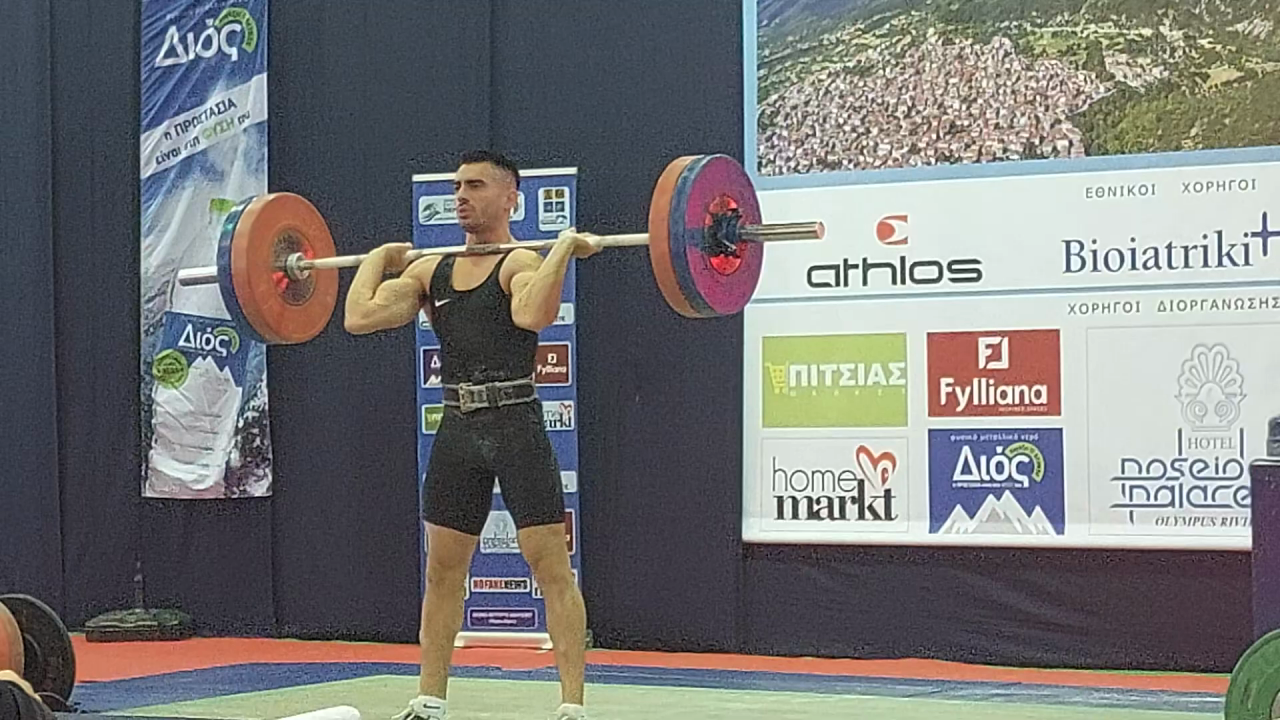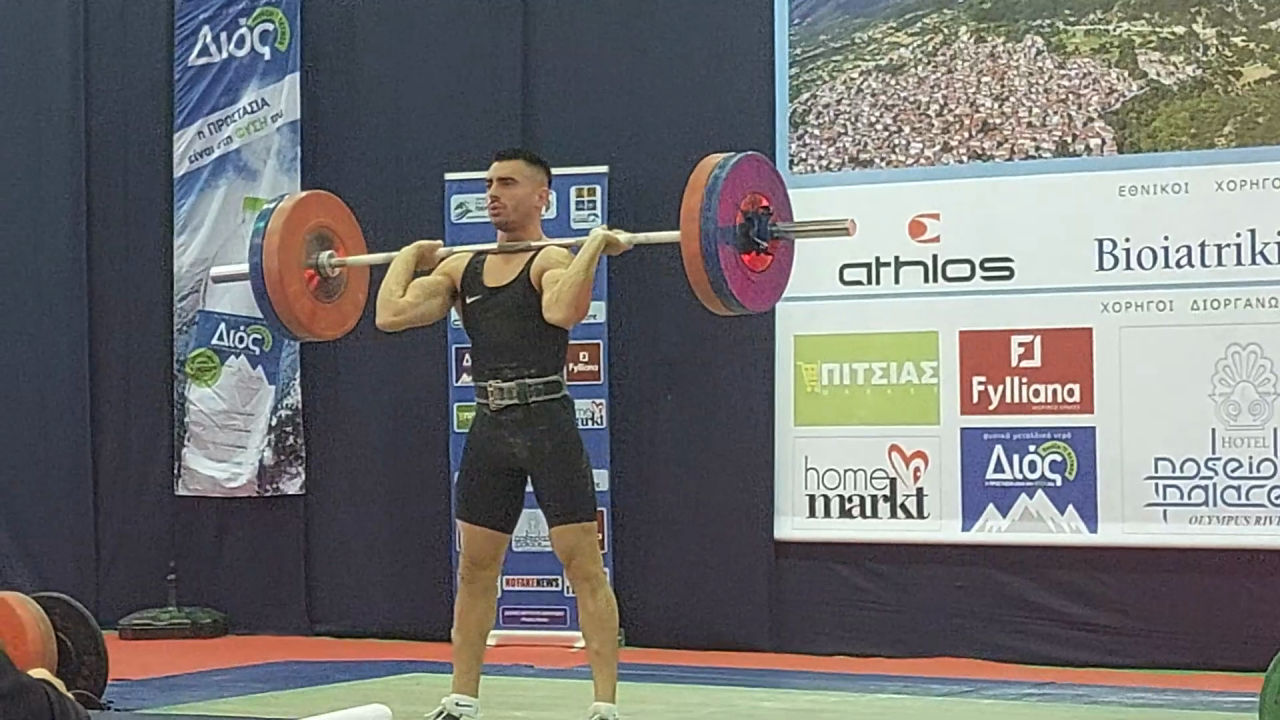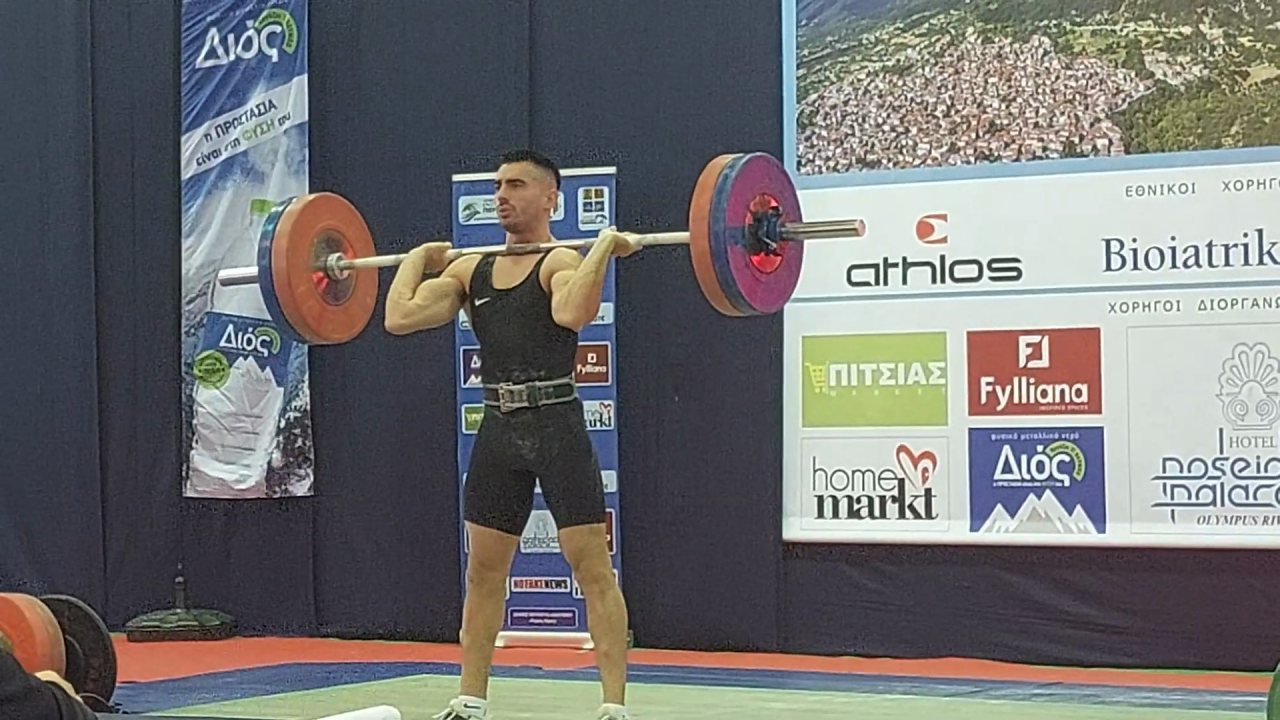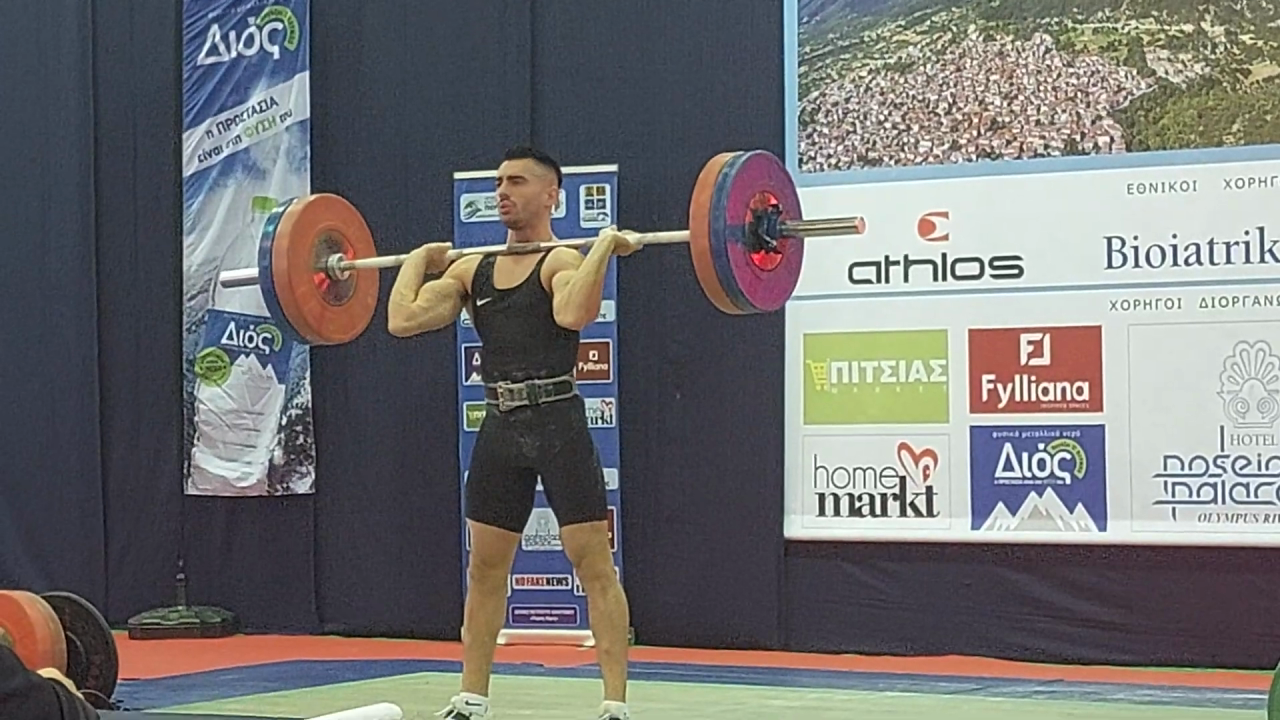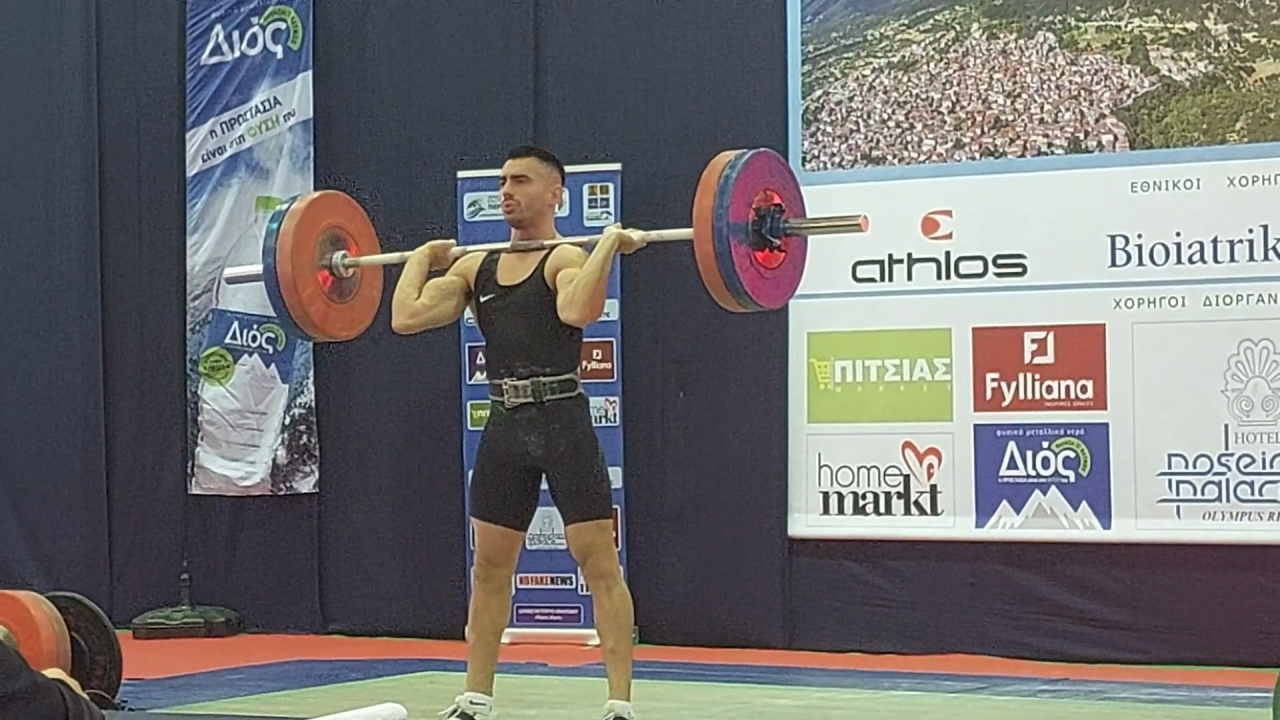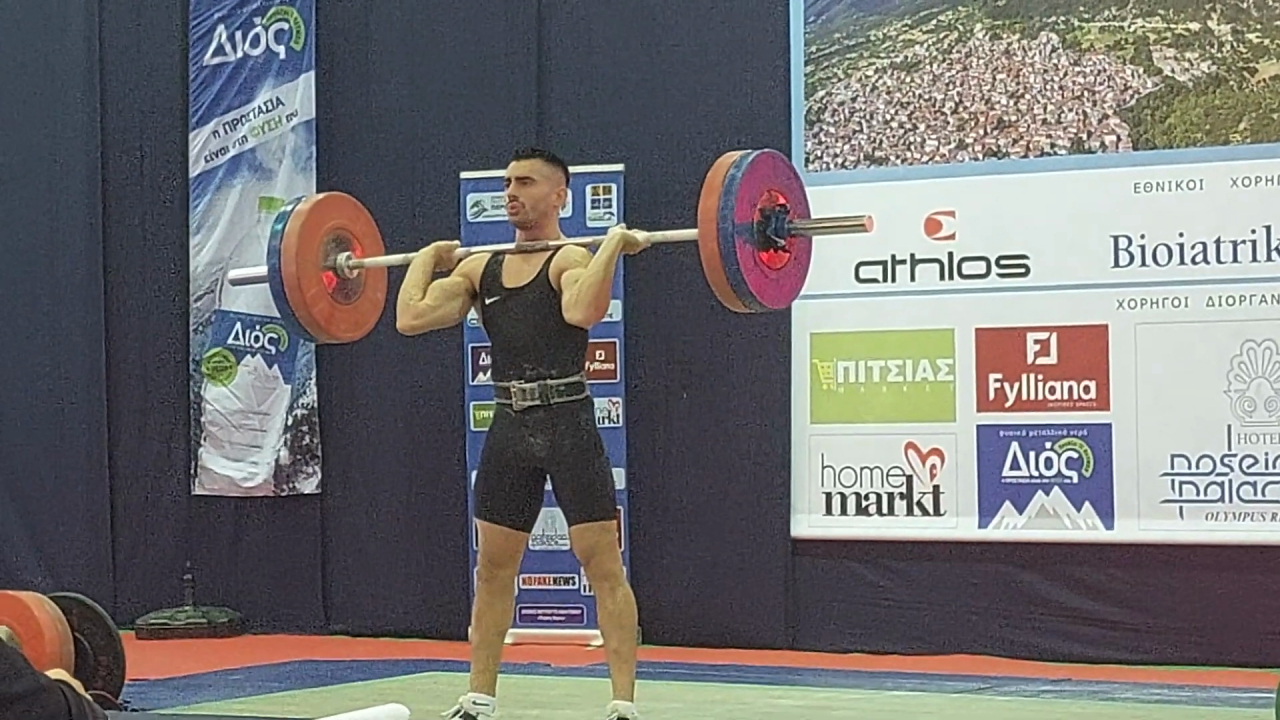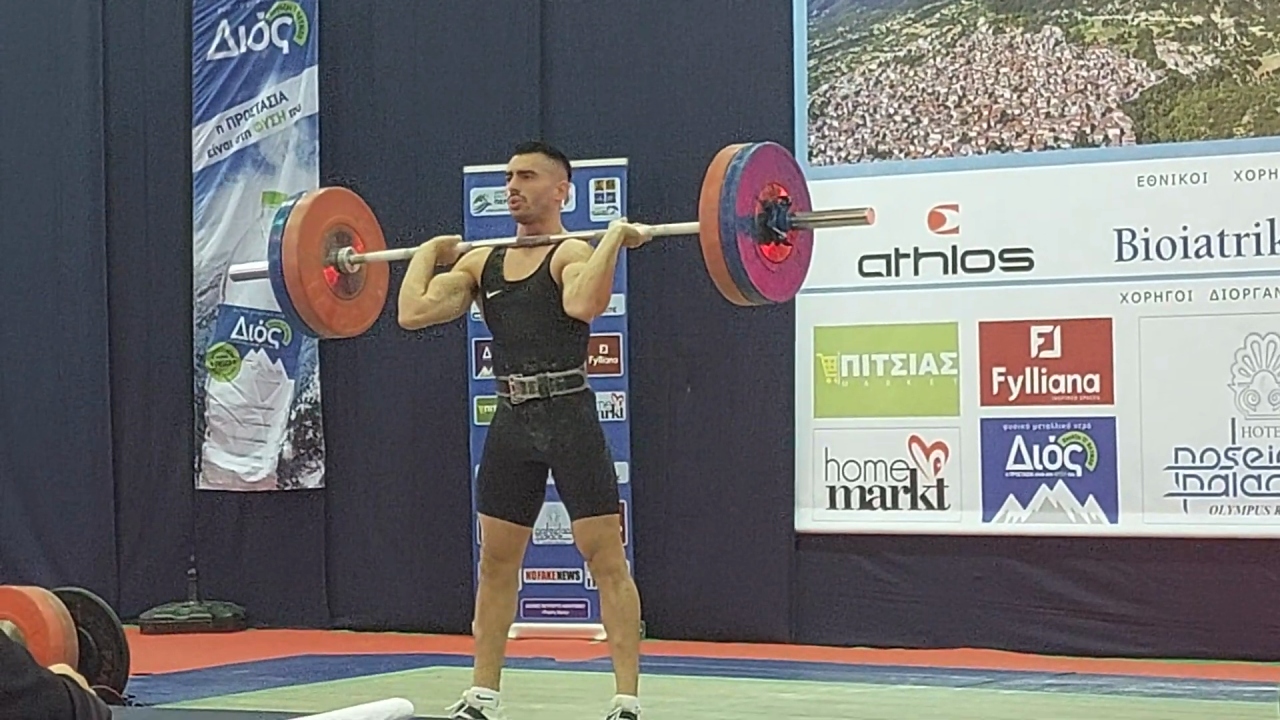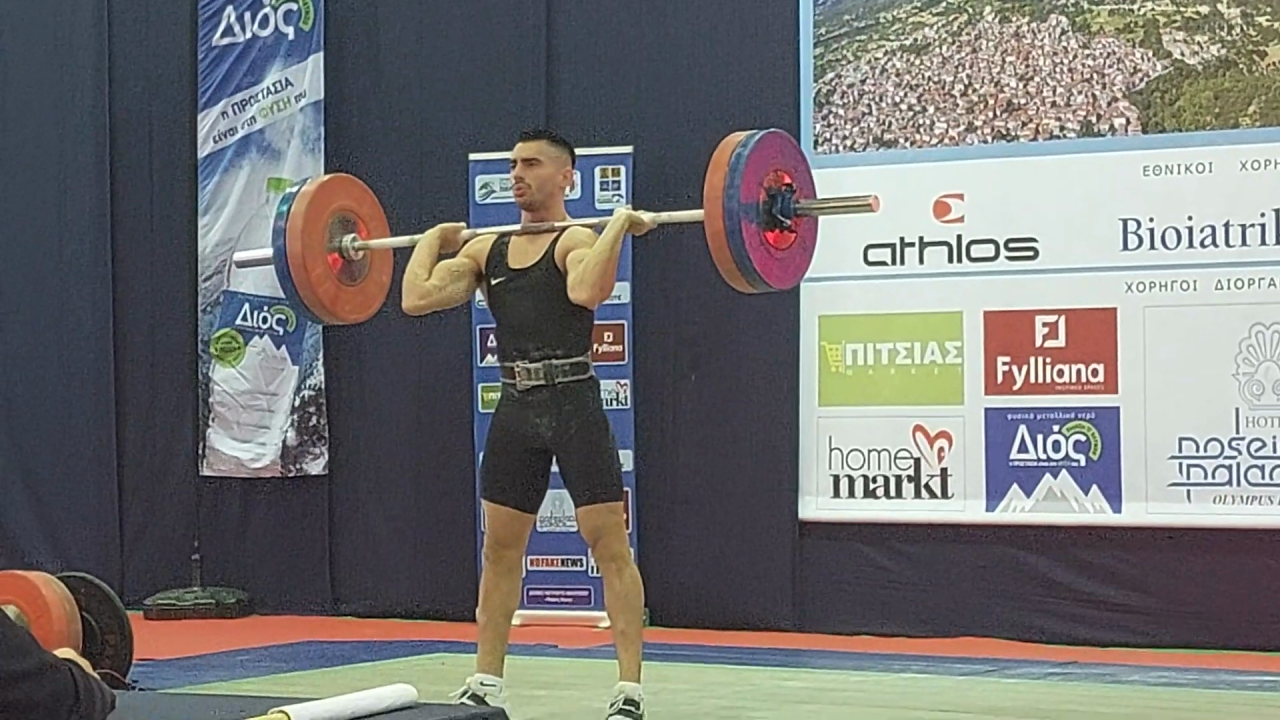
dt=0.5s
person 1, frame 1
left shoulder: (523, 262)
right shoulder: (430, 270)
left elbow: (531, 315)
right elbow: (359, 318)
left wrist: (564, 248)
right wrist: (376, 260)
left hip: (514, 425)
right hip: (457, 430)
left knee: (550, 567)
right knee: (441, 570)
person 1, frame 2
left shoulder: (554, 260)
right shoulder: (460, 268)
left elbow: (560, 312)
right elbow: (390, 315)
left wrist: (595, 245)
right wrist: (407, 258)
left hip: (545, 421)
right hip: (489, 427)
left knee: (583, 565)
right knee: (474, 569)
person 1, frame 3
left shoulder: (563, 262)
right shoulder: (469, 270)
left elbow: (571, 314)
right elbow: (399, 318)
left wrist: (604, 246)
right wrist: (416, 259)
left hip: (555, 424)
right hip: (498, 429)
left knee: (592, 569)
right knee: (483, 571)
person 1, frame 4
left shoulder: (564, 261)
right shoulder: (471, 269)
left elbow: (572, 315)
right elbow: (403, 320)
left wrist: (605, 245)
right wrist: (417, 260)
left hip: (557, 422)
right hip: (499, 428)
left knee: (594, 566)
right knee: (484, 569)
person 1, frame 5
left shoulder: (568, 258)
right shoulder: (474, 267)
left elbow: (576, 312)
right elbow: (406, 317)
left wrist: (609, 243)
right wrist: (421, 257)
left hip: (561, 420)
right hip: (504, 425)
left knee: (599, 564)
right knee: (489, 567)
person 1, frame 6
left shoulder: (573, 259)
right shoulder: (479, 268)
left elbow: (580, 312)
right elbow: (411, 318)
left wrist: (614, 243)
right wrist: (426, 258)
left hip: (566, 422)
right hip: (509, 427)
left knee: (603, 566)
right knee: (492, 568)
person 1, frame 7
left shoulder: (575, 253)
right shoulder: (481, 262)
left elbow: (582, 305)
right elbow: (412, 313)
left wrist: (615, 237)
right wrist: (427, 253)
left hip: (567, 415)
right hip: (510, 421)
left knee: (606, 560)
right knee: (495, 563)
person 1, frame 8
left shoulder: (580, 240)
right shoulder: (485, 249)
left elbow: (586, 291)
right elbow: (416, 299)
left wrist: (620, 223)
right wrist: (432, 240)
left hip: (572, 402)
right hip: (515, 408)
left knee: (610, 547)
right knee: (499, 549)
